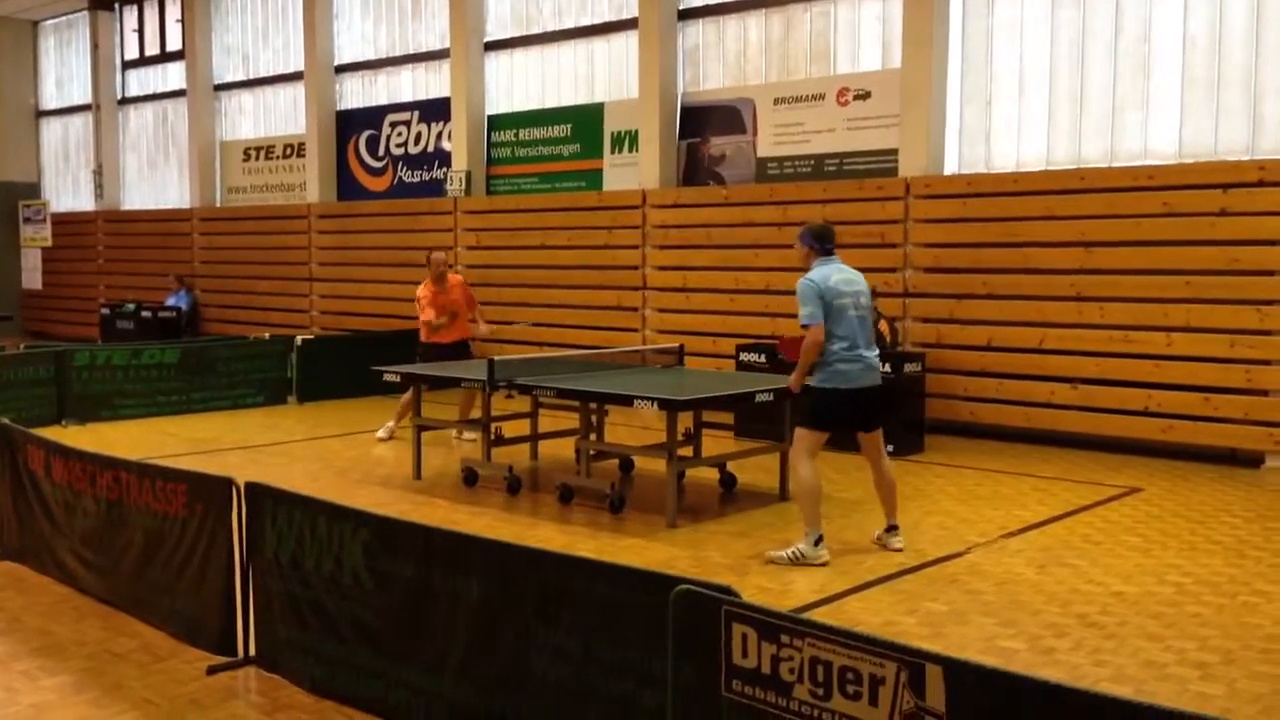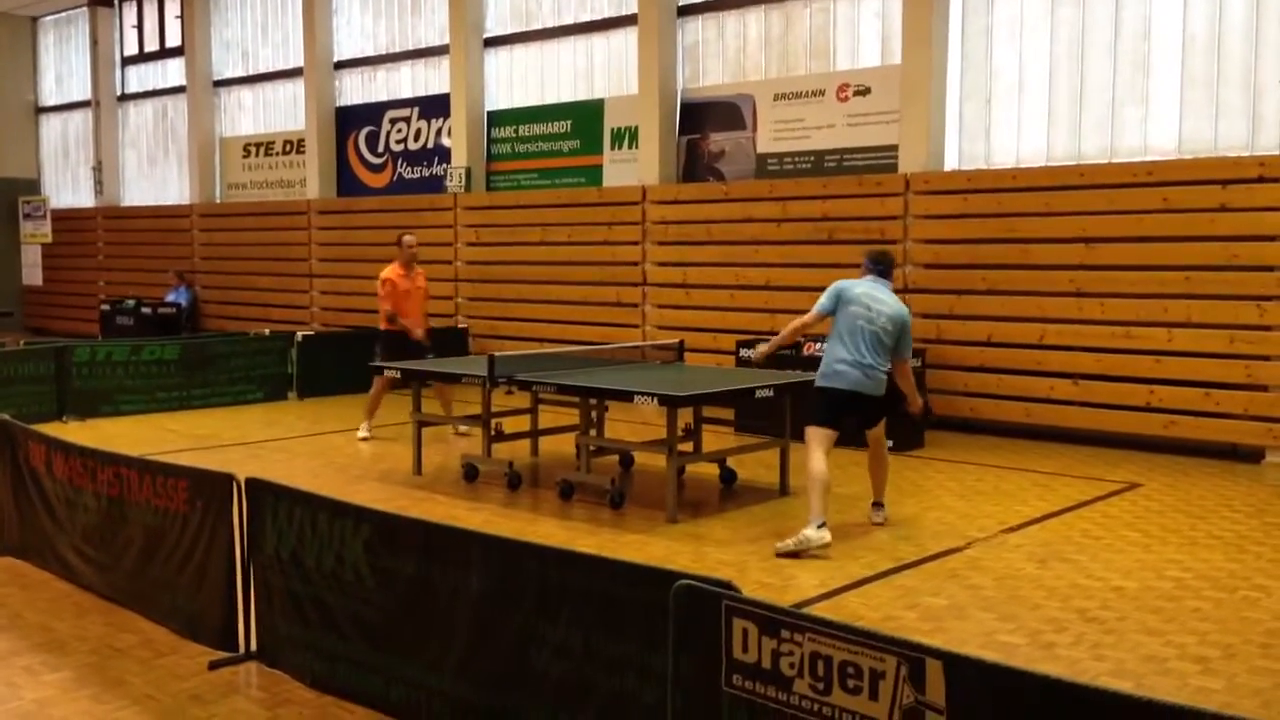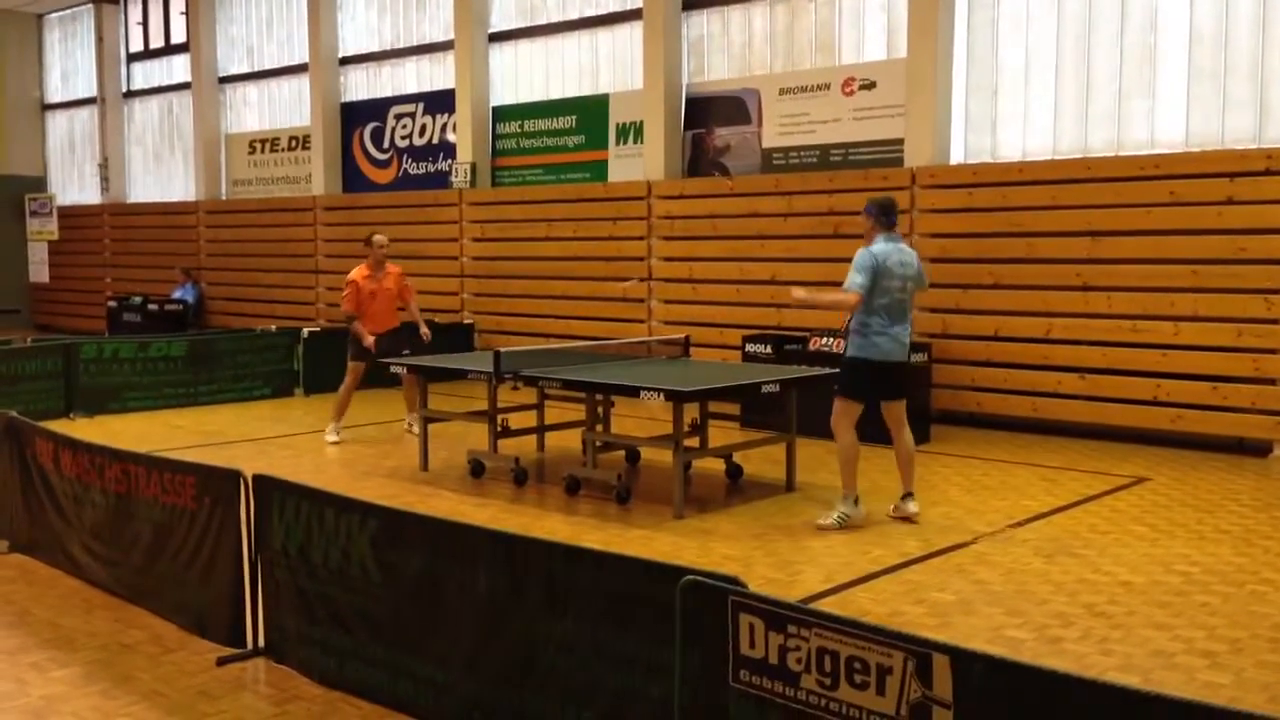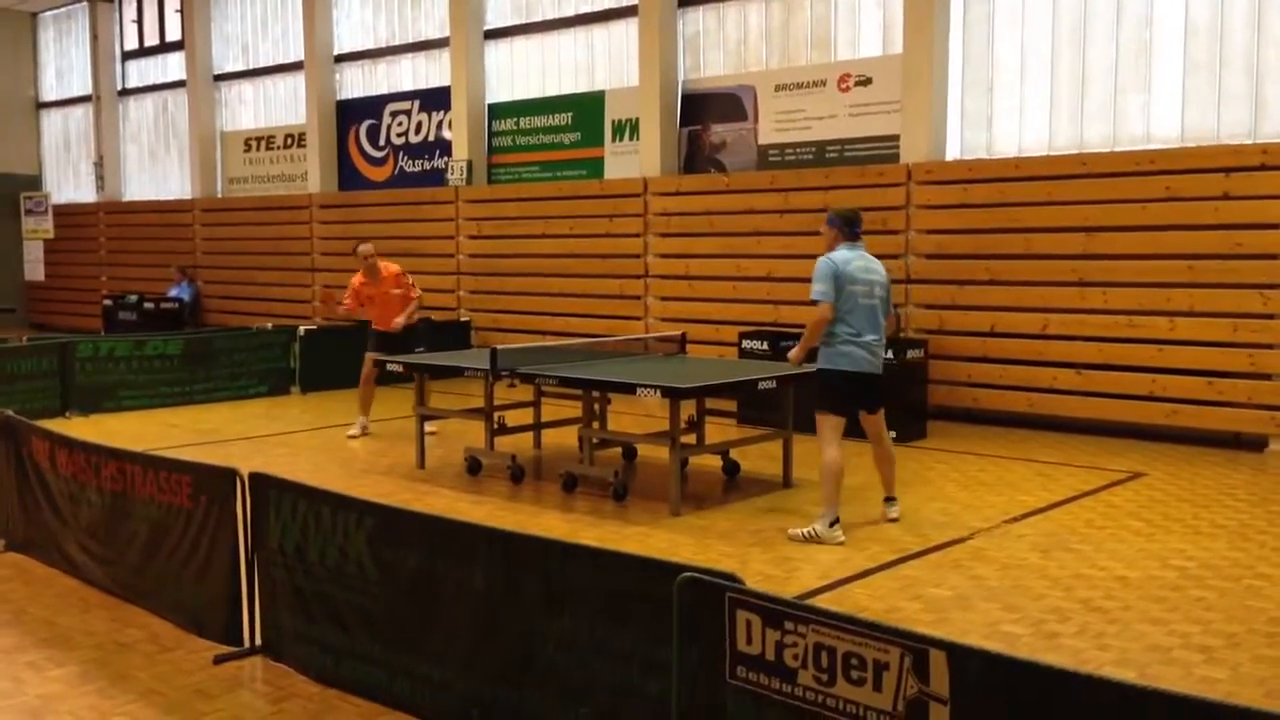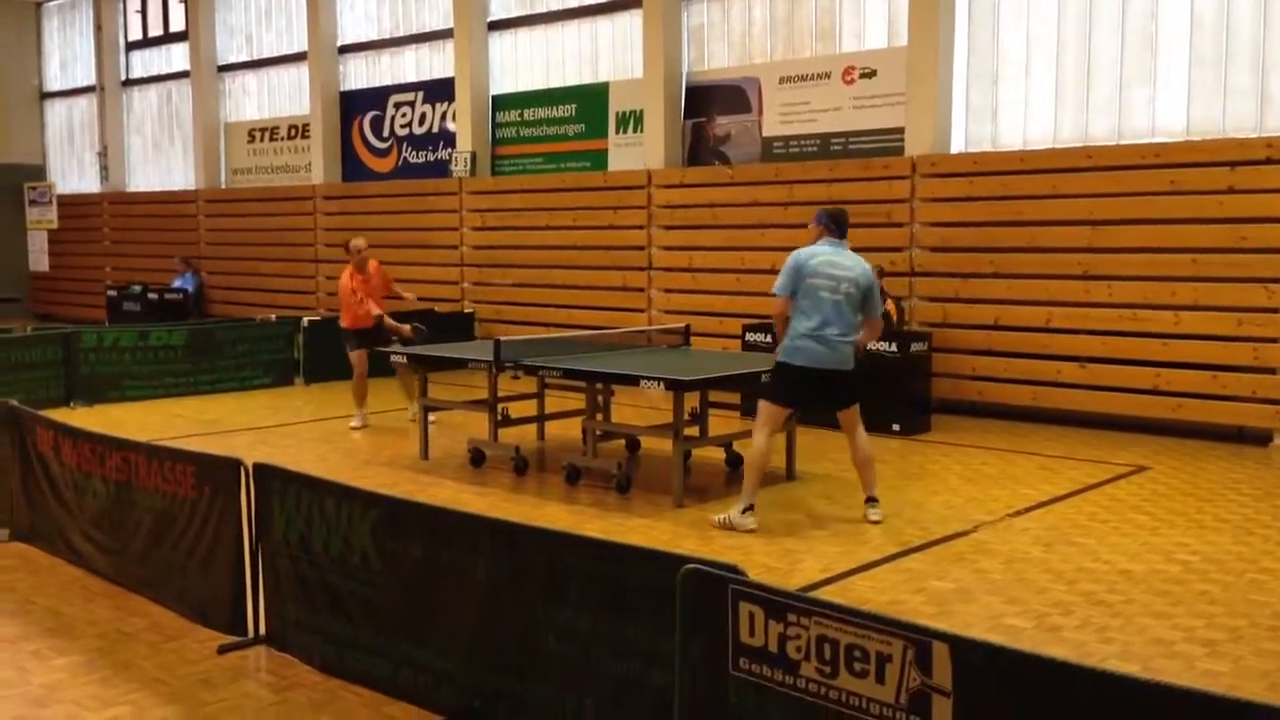
dt=0.5s
person 1, frame 1
left shoulder: (811, 282)
right shoulder: (857, 278)
left elbow: (816, 338)
left wrist: (798, 374)
left hip: (832, 381)
right hip: (869, 379)
left knee: (801, 456)
right knee: (877, 456)
left ankle: (813, 543)
right ankle: (892, 531)
person 1, frame 2
left shoulder: (844, 287)
right shoulder: (901, 311)
left elbow: (807, 322)
right elbow: (901, 366)
left wrist: (769, 346)
right wrist: (913, 398)
left hip: (834, 381)
right hip: (873, 387)
left knee: (816, 452)
right knee: (878, 443)
left ankle: (816, 528)
right ankle: (878, 507)
person 1, frame 3
left shoulder: (869, 255)
right shoulder: (912, 257)
left elbow: (851, 301)
left wrist: (809, 297)
left hip: (866, 352)
right hip: (897, 353)
left knee: (842, 424)
right knee: (899, 426)
left ankle: (850, 504)
right ankle: (908, 498)
person 1, frame 4
left shoulder: (829, 263)
right shoulder: (878, 268)
left elbow: (823, 315)
right elbow: (889, 323)
left wrist: (801, 349)
left hip: (839, 363)
right hip: (872, 363)
left knee: (829, 440)
right knee: (878, 433)
left ankle: (829, 523)
right ankle: (891, 501)
person 1, frame 5
left shoulder: (801, 258)
right shoulder: (864, 269)
left elbow: (780, 309)
right elbow: (876, 325)
left wrist: (786, 337)
right wrist: (860, 338)
left hip: (797, 359)
right hip: (840, 363)
left knee: (763, 429)
right knee: (855, 430)
left ankle: (745, 510)
right ankle: (872, 503)
person 2, frame 1
left shoulder: (459, 282)
right shoulder: (423, 293)
left elbow: (472, 305)
right elbow: (431, 325)
left wrist: (480, 323)
right wrist: (446, 321)
left hip: (459, 343)
right hip: (433, 346)
left ankle: (460, 429)
right ankle: (392, 424)
person 2, frame 2
left shoulder: (419, 273)
right shoulder: (388, 277)
right elbow: (388, 314)
left wrist: (422, 330)
right wrist: (410, 330)
left hip: (417, 335)
right hip: (393, 336)
right knee: (380, 383)
left ankle: (454, 422)
right ankle: (366, 424)
person 2, frame 3
left shoulder: (396, 273)
right shoulder: (355, 278)
left elbow: (409, 300)
right elbow: (350, 314)
left wrist: (421, 324)
right wrist: (364, 336)
left hip: (390, 332)
right hip: (363, 335)
left knee: (410, 375)
right knee: (351, 381)
left ankle: (412, 420)
right ankle: (334, 427)
person 2, frame 4
left shoulder: (395, 272)
right shoulder: (356, 283)
left elbow: (415, 297)
right elbow: (347, 310)
left wrist: (403, 317)
right wrist: (342, 310)
left hip: (406, 329)
right hip: (379, 331)
right knee: (367, 375)
right ankle: (362, 422)
person 2, frame 5
left shoulder: (375, 266)
right shoulder: (349, 284)
left elbow: (388, 286)
right elbow: (374, 315)
left wrist: (404, 295)
right wrist: (401, 329)
left hip: (377, 325)
right hip: (354, 329)
left knee: (402, 363)
right knee: (360, 370)
left ankle: (415, 409)
right ankle: (360, 414)
